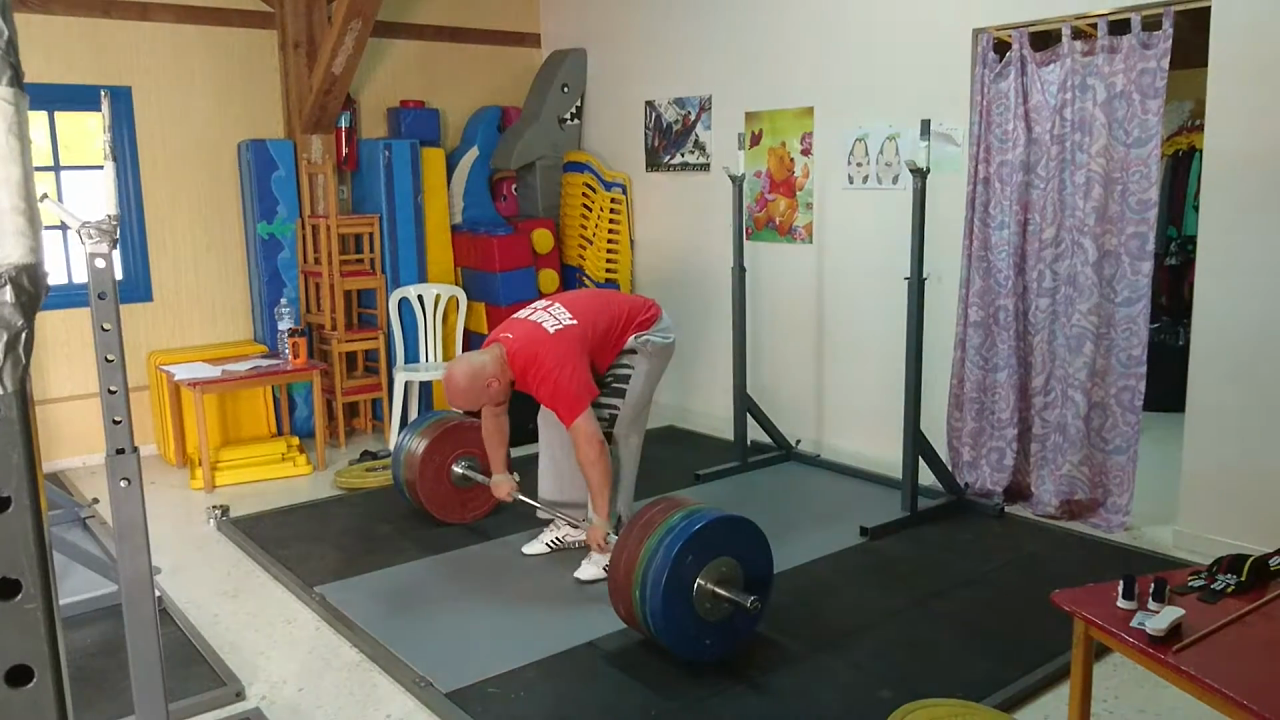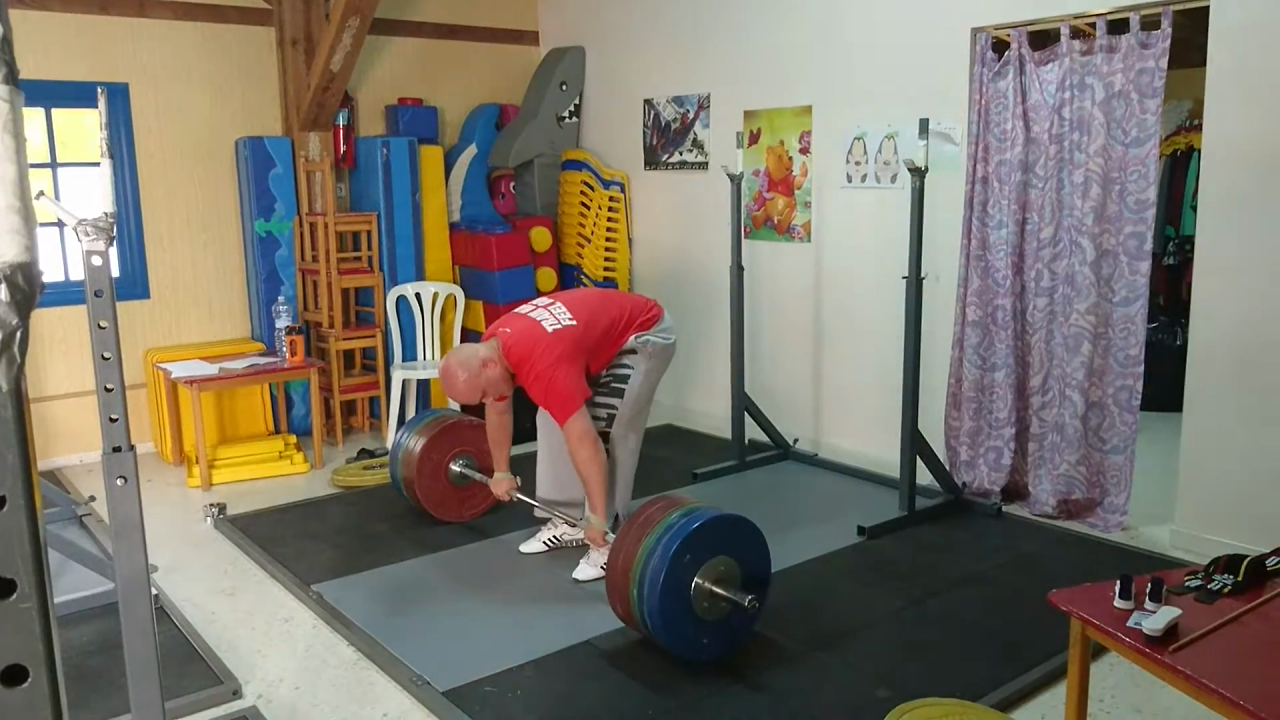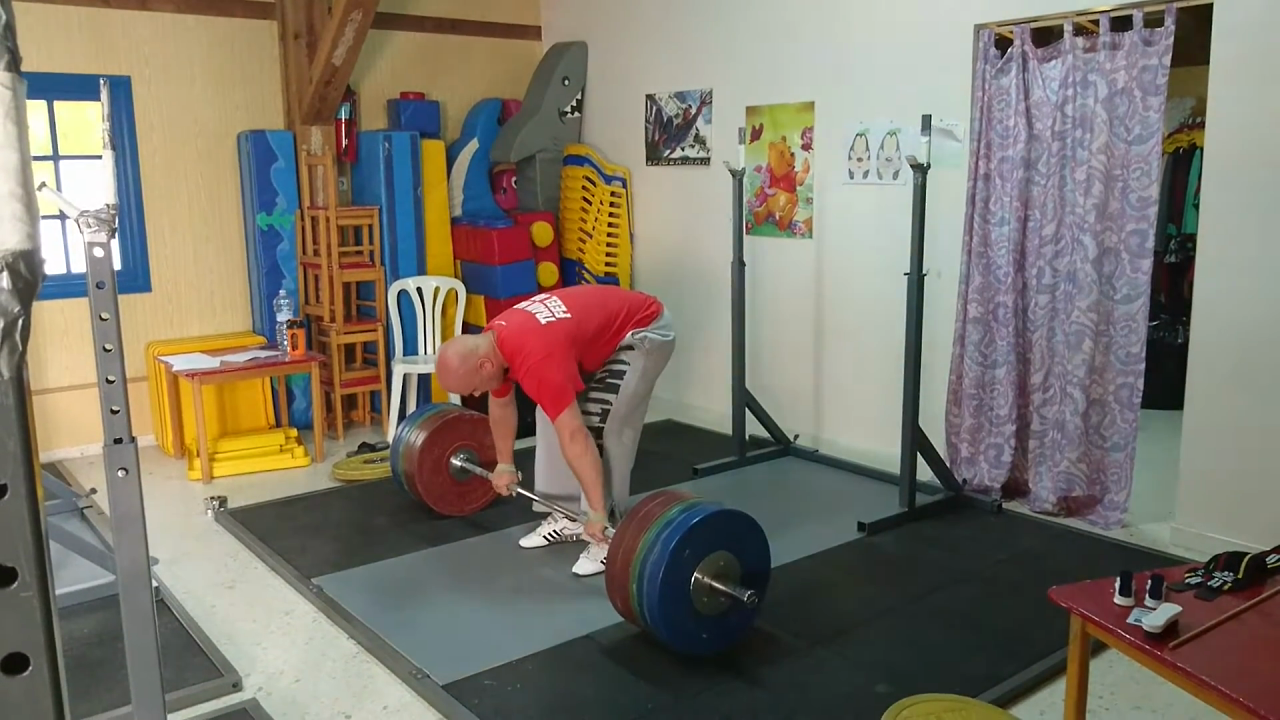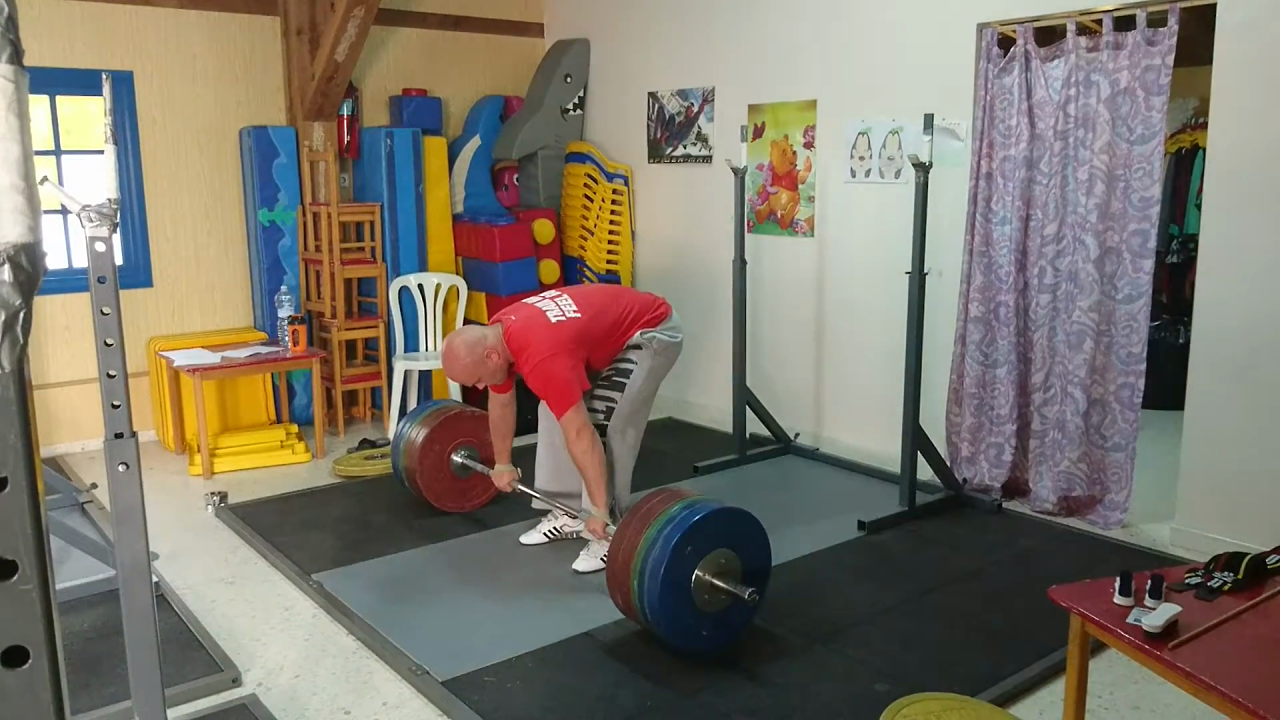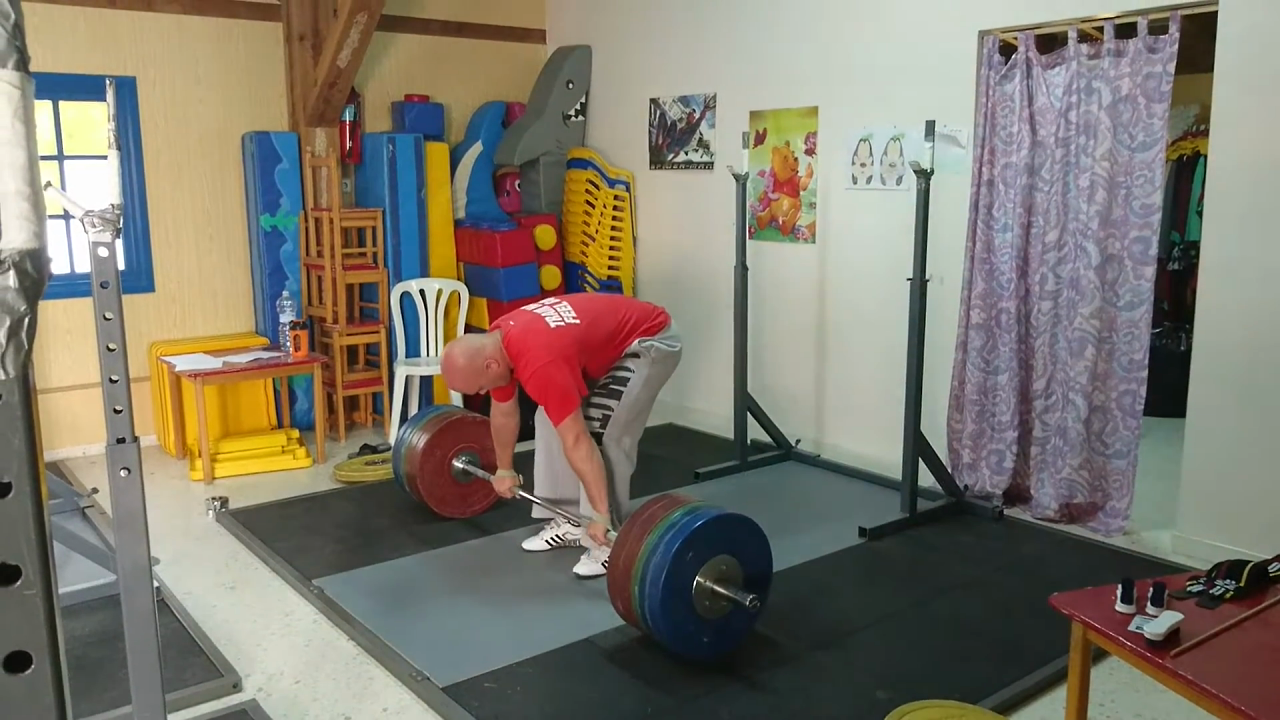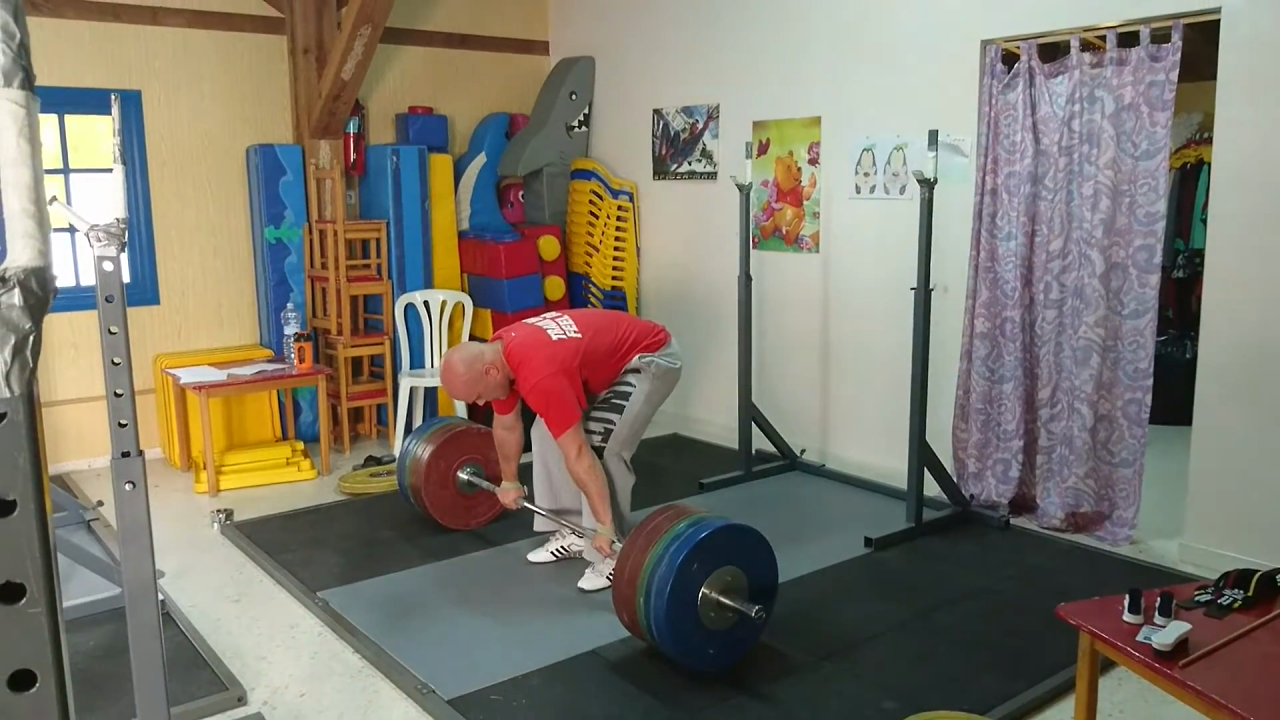
dt=0.7s
person 1, frame 1
left shoulder: (548, 368)
right shoulder: (491, 355)
left elbow: (591, 443)
right elbow: (493, 416)
left wrist: (600, 519)
right wrist: (500, 474)
left hip: (643, 334)
right hip: (601, 330)
left knee: (606, 430)
right knee: (554, 421)
left ankle: (610, 541)
right ankle: (571, 522)
person 1, frame 2
left shoulder: (543, 366)
right shoulder: (491, 346)
left elbow: (585, 441)
right elbow: (498, 411)
left wrist: (598, 519)
right wrist: (501, 472)
left hip: (644, 334)
right hip: (604, 329)
left knee: (605, 430)
right knee: (553, 420)
left ankle: (609, 540)
right ankle: (568, 522)
person 1, frame 3
left shoulder: (536, 361)
right shoulder: (491, 342)
left elbow: (575, 437)
right elbow: (502, 404)
left wrist: (597, 514)
right wrist: (505, 465)
left hip: (644, 331)
right hip: (603, 327)
left knee: (601, 427)
right knee: (554, 415)
left ankle: (608, 534)
right ankle: (568, 517)
person 1, frame 4
left shoulder: (543, 358)
right shoulder: (495, 334)
left elbow: (581, 434)
right elbow: (501, 403)
left wrist: (600, 511)
right wrist: (503, 464)
left hip: (652, 332)
right hip: (611, 326)
left knee: (604, 424)
right knee: (556, 412)
left ankle: (608, 534)
right ankle: (568, 514)
person 1, frame 5
left shoulder: (540, 365)
right shoulder: (494, 343)
left elbow: (577, 441)
right elbow: (504, 412)
left wrist: (600, 516)
right wrist: (504, 470)
left hip: (651, 341)
right hip: (608, 337)
left knee: (600, 432)
right knee: (552, 421)
left ankle: (609, 540)
right ankle: (569, 522)
person 1, frame 6
left shoulder: (541, 375)
right shoulder: (496, 354)
left elbow: (577, 452)
right elbow: (507, 426)
left wrist: (604, 526)
right wrist: (510, 482)
left hip: (651, 358)
right hip: (610, 354)
left knee: (599, 446)
right knee: (546, 433)
left ankle: (613, 554)
right ankle: (574, 532)
